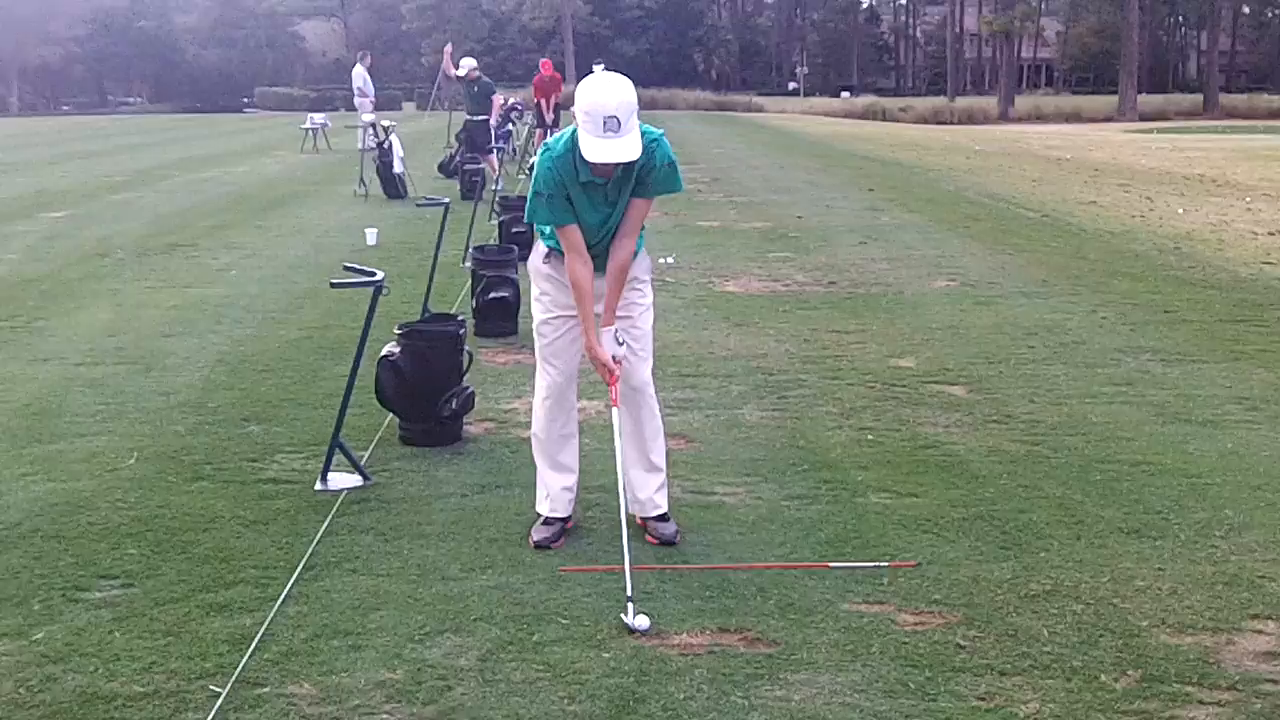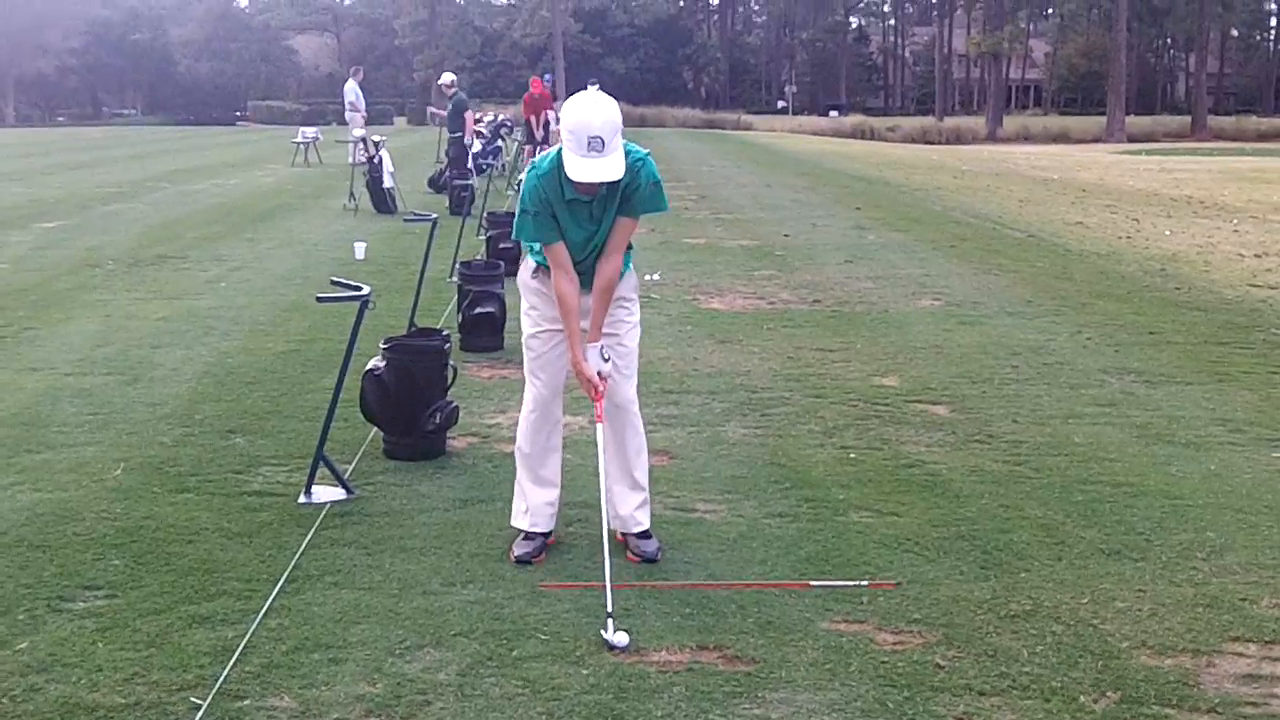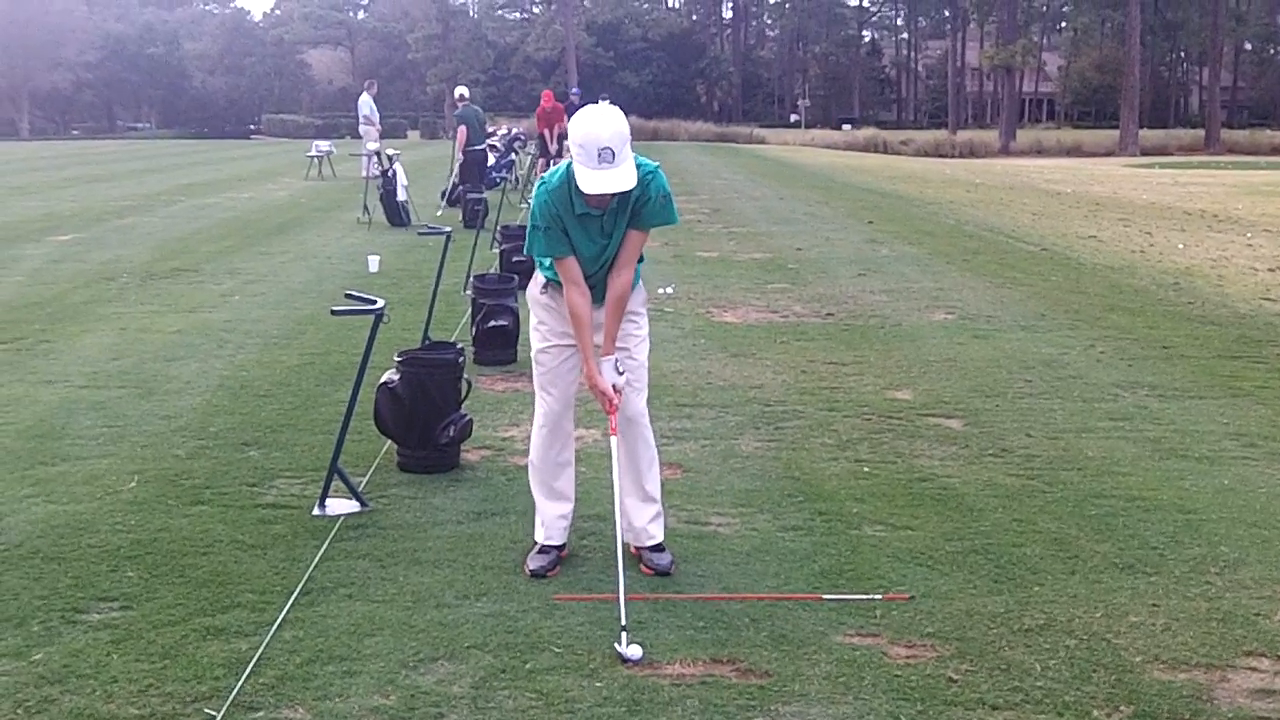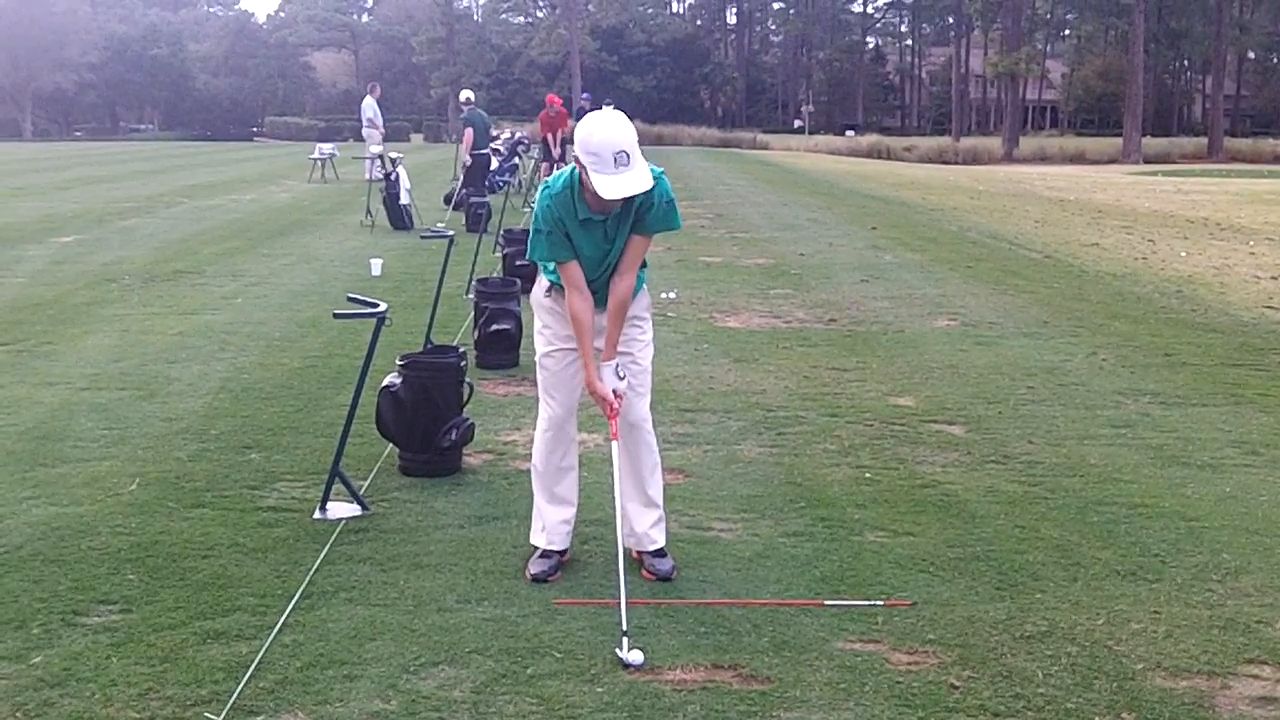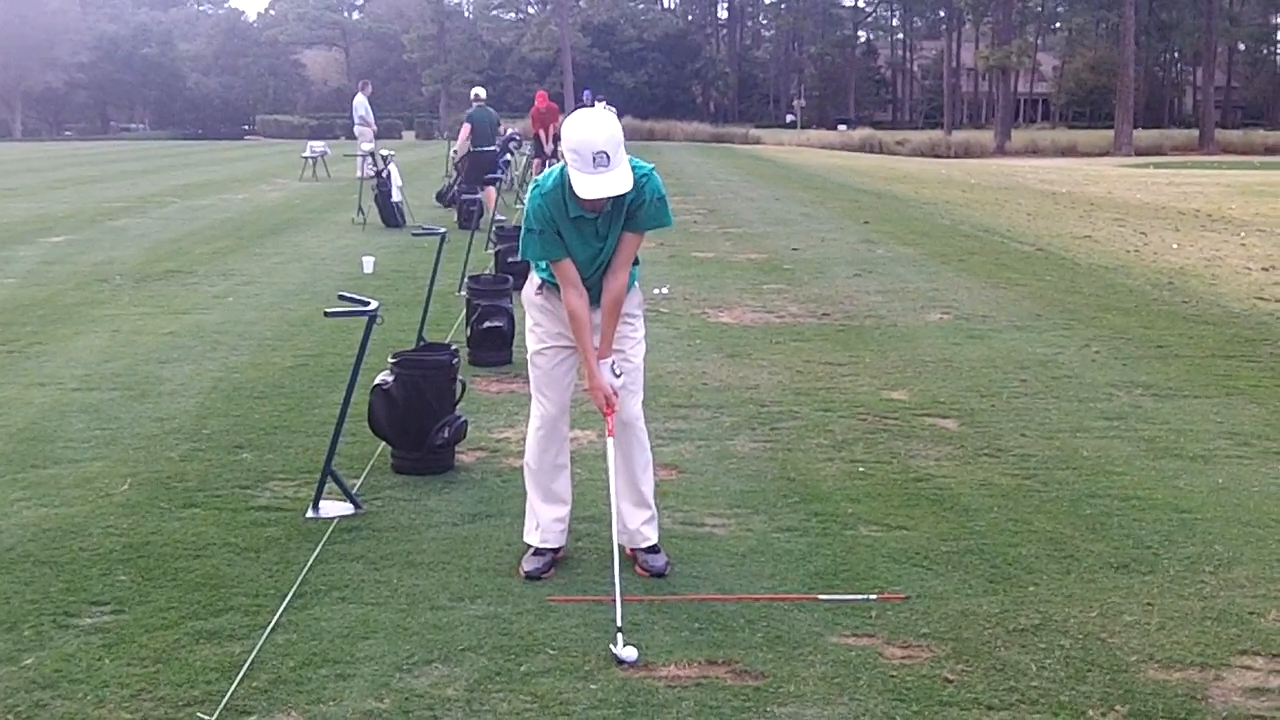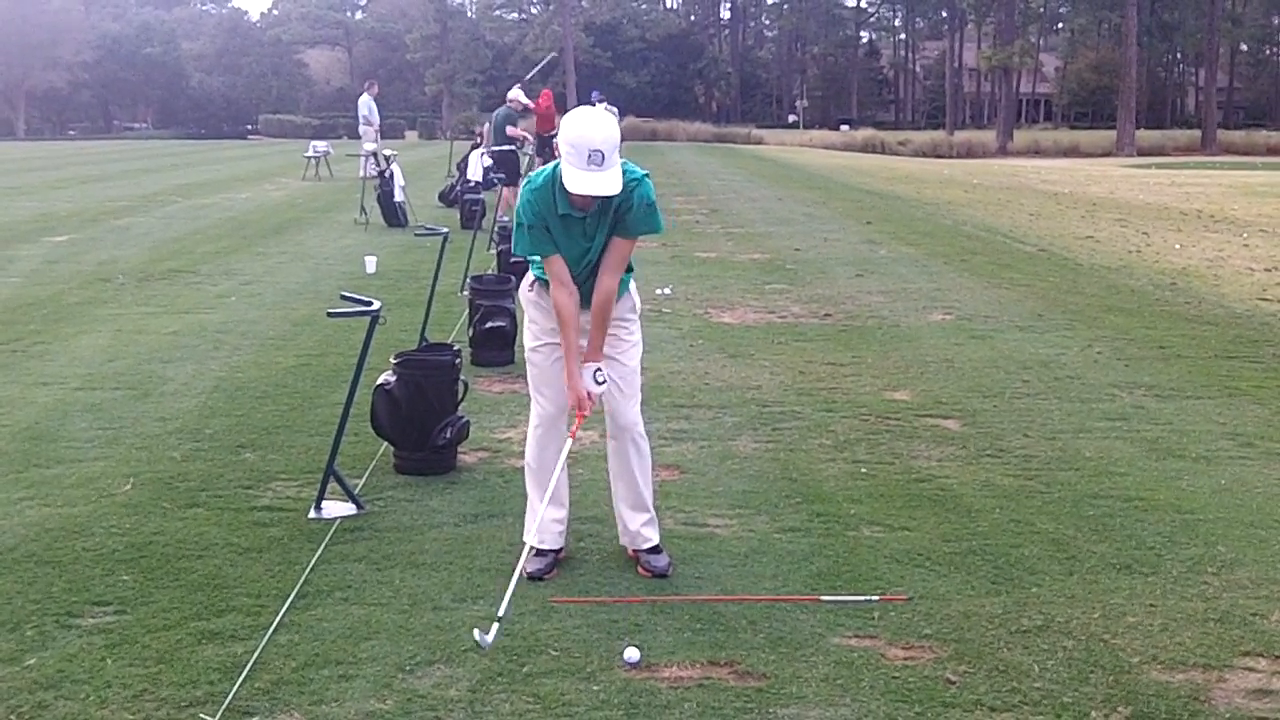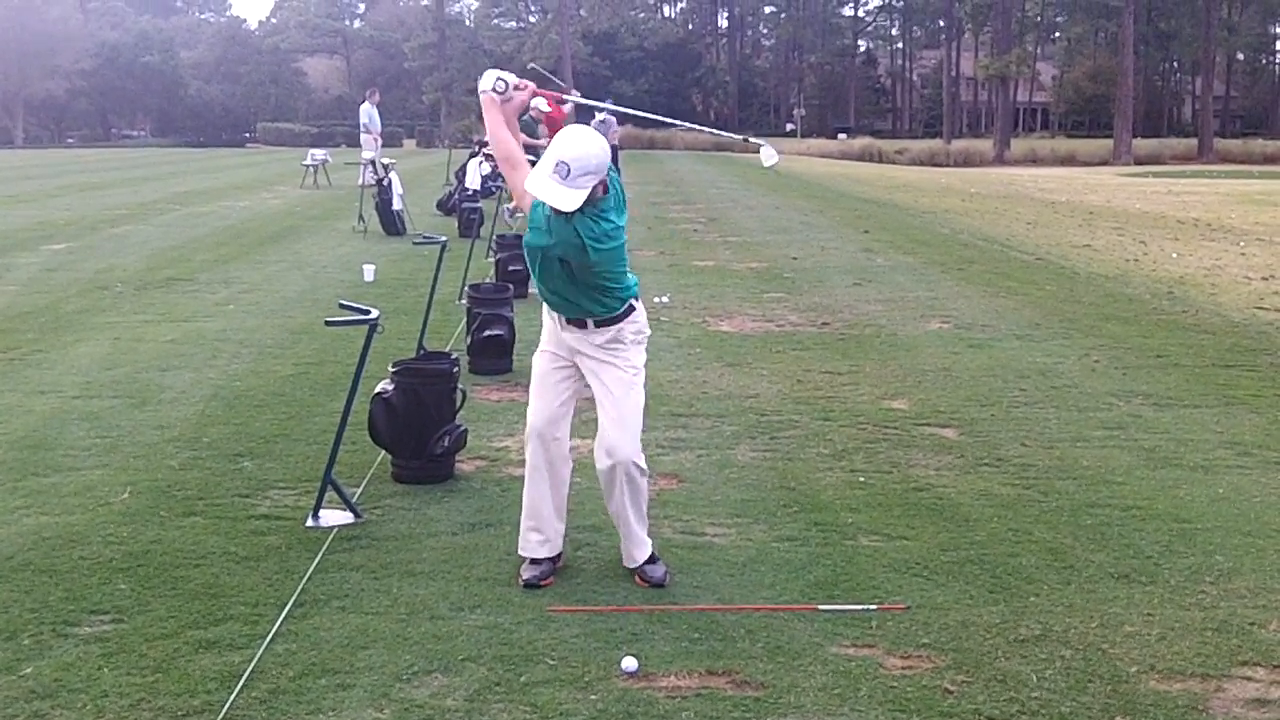
dt=0.7s
person 1, frame 1
left shoulder: (653, 149)
right shoulder: (554, 161)
left elbow: (624, 242)
right elbow: (576, 255)
left wrist: (609, 323)
right wrist: (591, 336)
left hip: (626, 269)
right hip: (559, 269)
left knee: (637, 382)
right knee: (555, 384)
left ankle: (651, 503)
right ankle: (555, 506)
person 1, frame 2
left shoulder: (639, 169)
right shoulder: (540, 179)
left elbow: (611, 258)
right elbow: (563, 271)
left wrist: (595, 341)
right wrist: (576, 353)
left hip: (614, 286)
right hip: (547, 285)
left knee: (622, 399)
right knee: (541, 398)
left ankle: (634, 520)
right ankle: (535, 521)
person 1, frame 3
left shoulder: (648, 181)
right shoulder: (550, 194)
left elbow: (621, 273)
right elbow: (574, 287)
left wrist: (610, 355)
right wrist: (590, 367)
left hip: (623, 301)
right hip: (556, 299)
left knee: (633, 412)
right knee: (552, 412)
left ankle: (646, 533)
right ankle: (551, 534)
person 1, frame 4
left shoulder: (651, 190)
right shoulder: (553, 200)
left elbow: (623, 277)
right elbow: (577, 292)
left wrist: (610, 359)
right wrist: (590, 372)
left hip: (627, 305)
right hip: (560, 304)
left knee: (636, 417)
right knee: (555, 417)
left ankle: (648, 538)
right ankle: (551, 539)
person 1, frame 5
left shoulder: (643, 183)
right shoulder: (544, 197)
left elbow: (617, 274)
right elbow: (572, 289)
left wrist: (606, 354)
right wrist: (591, 369)
left hip: (619, 303)
right hip: (553, 302)
left knee: (629, 415)
right knee: (549, 416)
left ankle: (641, 534)
right ankle: (546, 537)
person 1, frame 6
left shoulder: (634, 188)
right shoulder: (535, 194)
left elbow: (607, 277)
right elbow: (561, 286)
left wrist: (596, 356)
right wrist: (572, 369)
left hip: (614, 306)
right hip: (548, 304)
left knee: (625, 421)
right knee: (547, 419)
left ankle: (642, 536)
right ankle: (546, 538)
person 1, frame 7
right shoulder: (587, 172)
left elbow: (517, 175)
left wrist: (492, 108)
left hip: (613, 335)
right hip: (563, 324)
left knee: (618, 452)
right knee: (541, 433)
left ankle: (640, 553)
right ankle: (542, 547)
